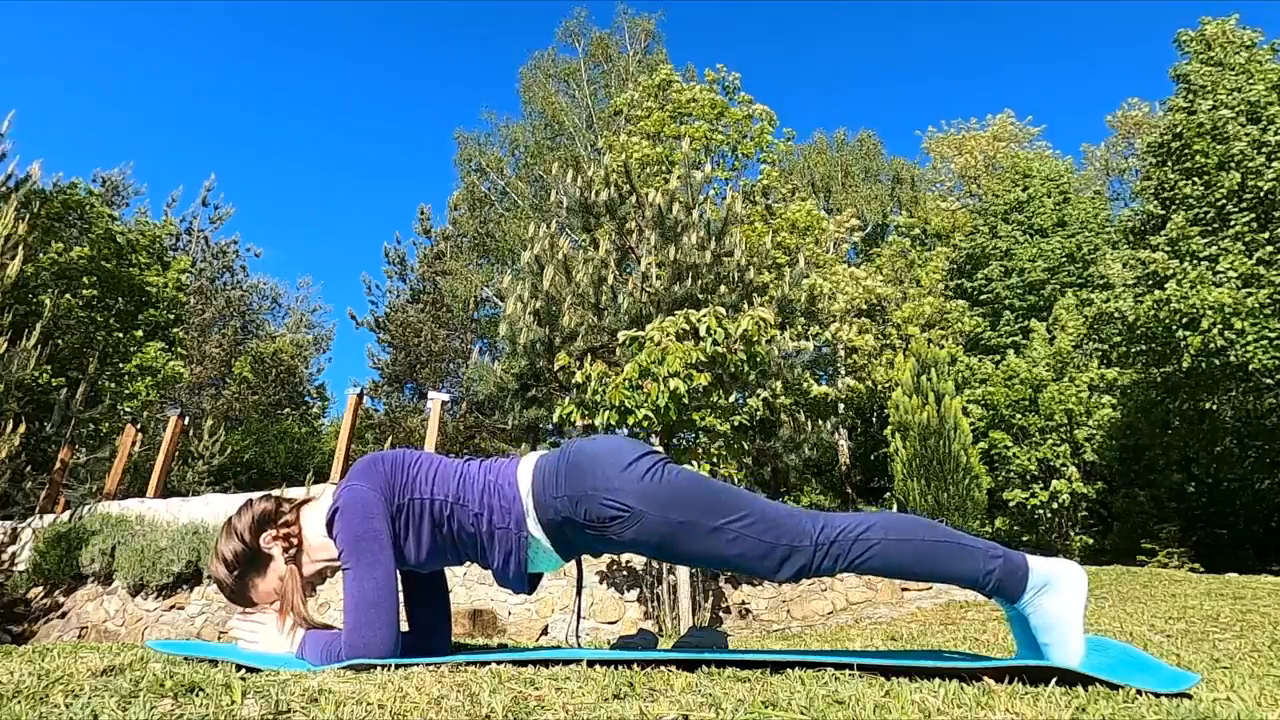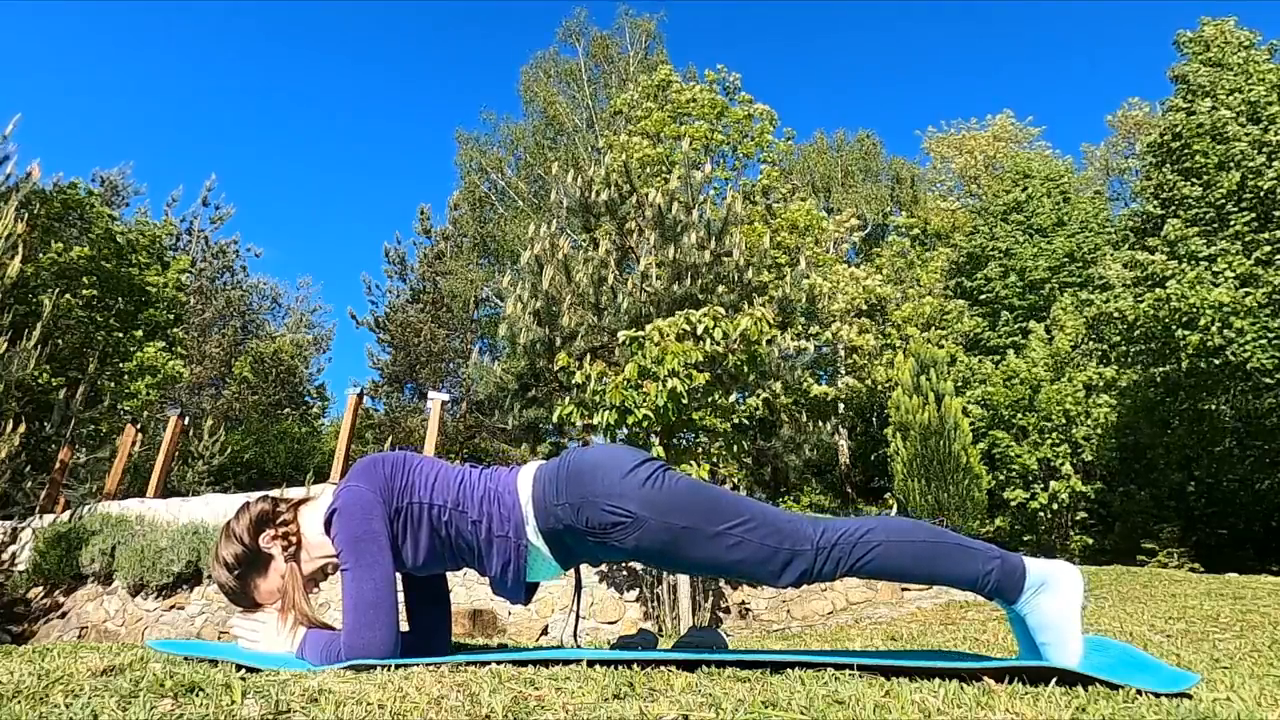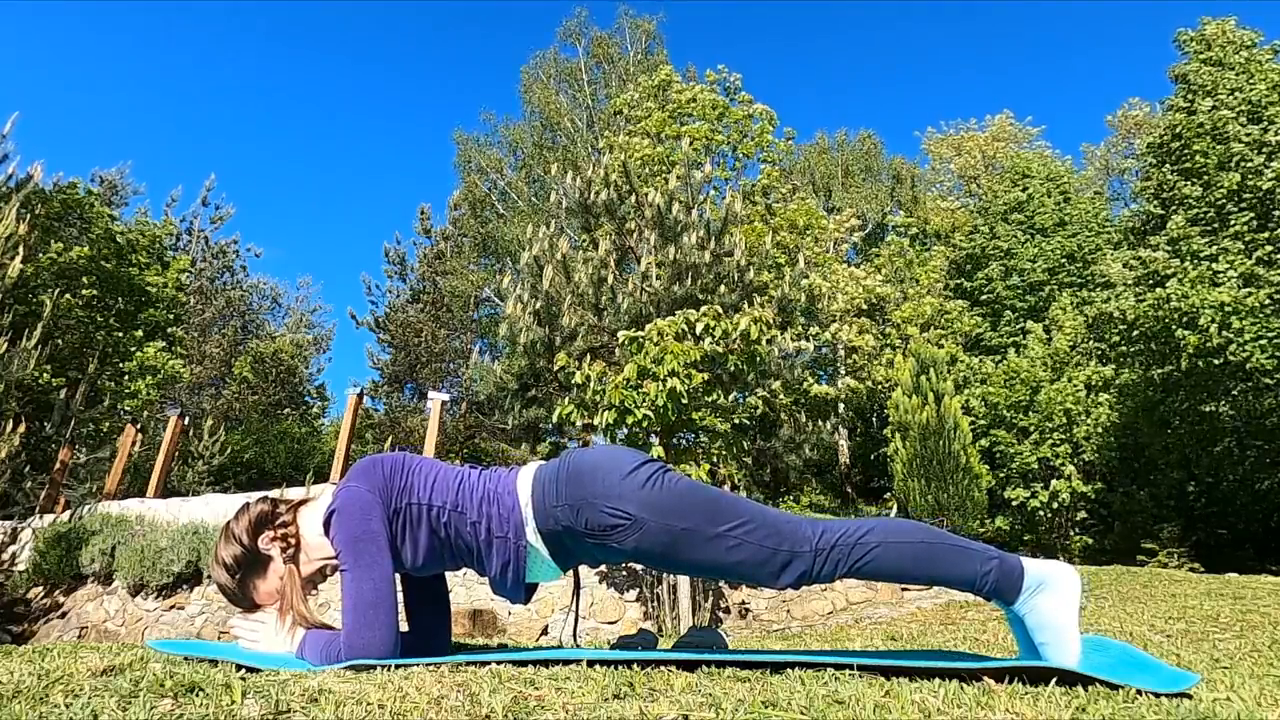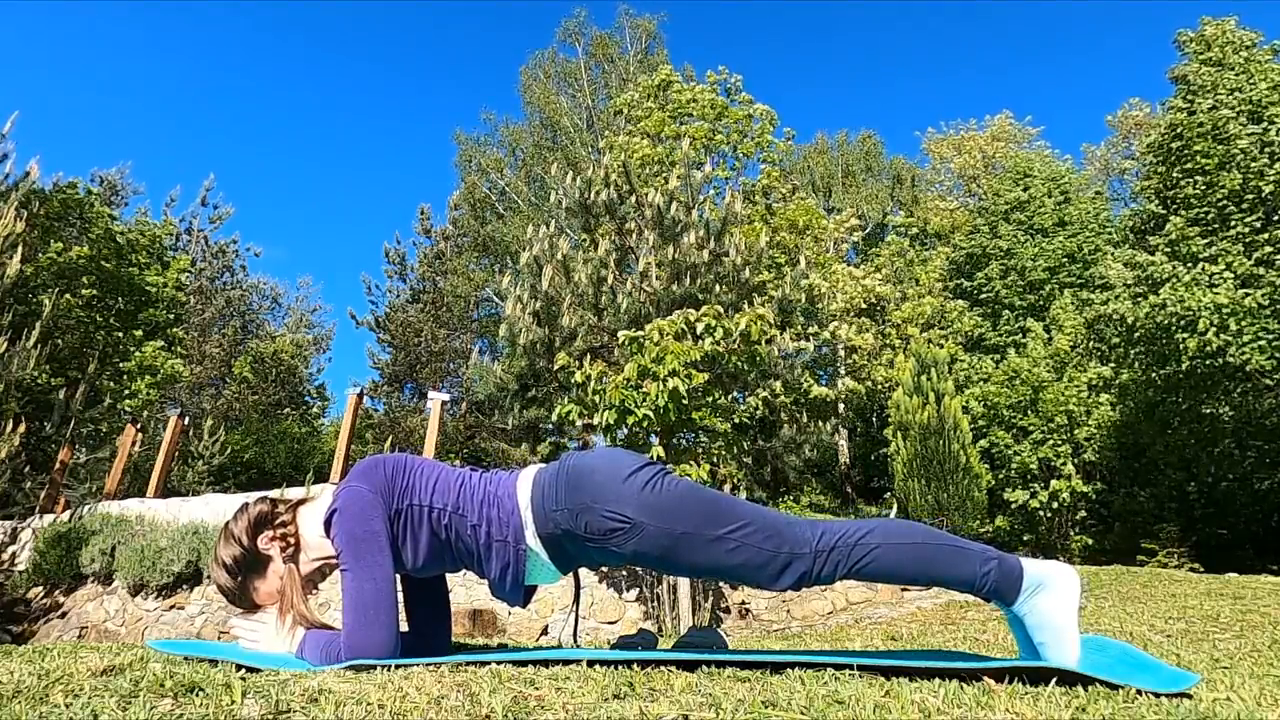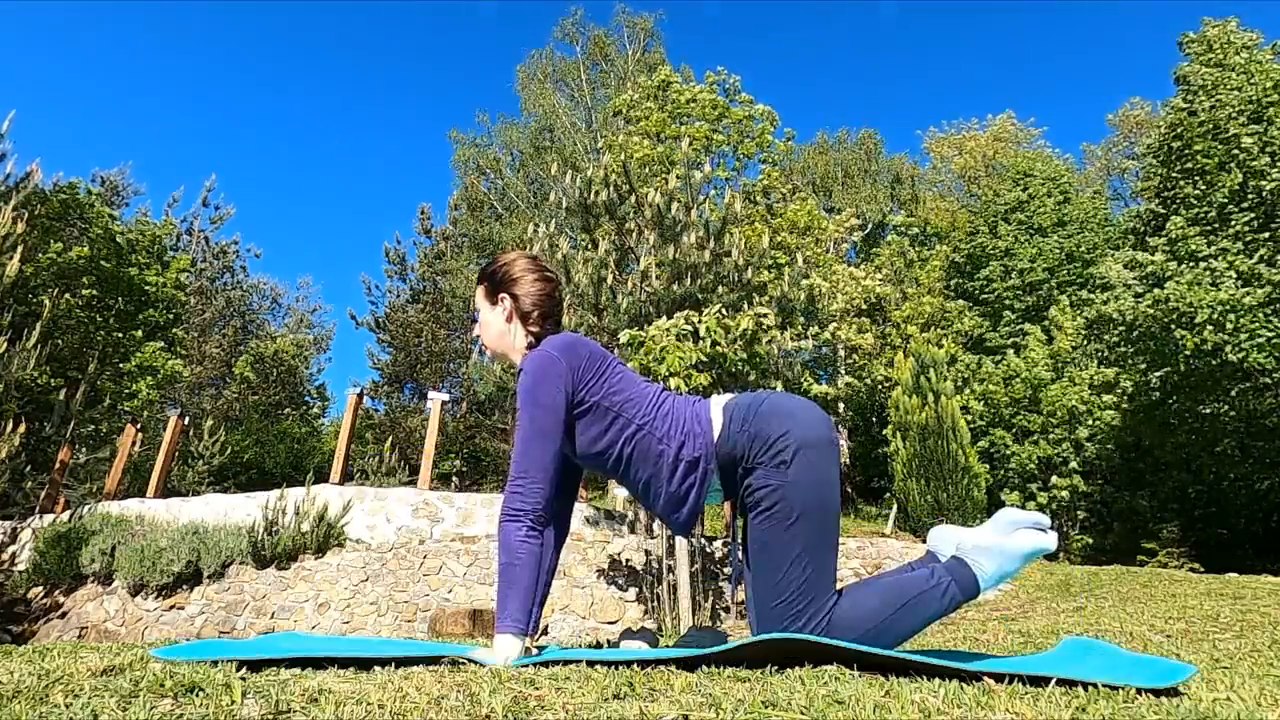
dt=1s
person 1, frame 1
left shoulder: (360, 498)
right shoulder: (390, 521)
left elbow: (376, 645)
right elbow: (430, 640)
left wrist: (295, 640)
right wrist: (296, 625)
left hip: (599, 491)
right hip: (590, 494)
left knee: (811, 545)
right knee: (808, 542)
left ankle: (1028, 575)
right ankle: (1016, 580)
person 1, frame 2
left shoulder: (357, 501)
right shoulder: (388, 522)
left elbow: (373, 645)
right elbow: (428, 641)
left wrist: (294, 640)
right wrist: (296, 622)
left hip: (595, 499)
right hip: (589, 506)
left knee: (811, 550)
right knee: (806, 549)
left ankle: (1024, 577)
right ankle: (1015, 579)
person 1, frame 3
left shoulder: (355, 503)
right shoulder: (386, 524)
left elbow: (374, 646)
right elbow: (426, 642)
left wrist: (294, 640)
right wrist: (304, 624)
left hip: (594, 502)
right hip: (588, 504)
left knee: (812, 551)
right knee: (807, 550)
left ankle: (1021, 579)
right ankle: (1014, 580)
person 1, frame 4
left shoulder: (358, 499)
right shoulder: (386, 522)
left elbow: (374, 645)
right elbow: (428, 643)
left wrist: (295, 640)
right wrist: (305, 625)
left hip: (595, 506)
right hip: (588, 508)
left knee: (812, 553)
right knee: (809, 551)
left ankle: (1021, 579)
right ankle: (1014, 581)
person 1, frame 5
left shoulder: (551, 361)
right shoulder: (557, 375)
left elbow: (525, 509)
right elbow: (551, 516)
left wrist: (508, 641)
right wrist: (520, 630)
left hip: (776, 441)
right hip: (764, 448)
left knee: (803, 637)
right knee: (790, 628)
left ankle: (971, 566)
right ankle: (947, 557)
